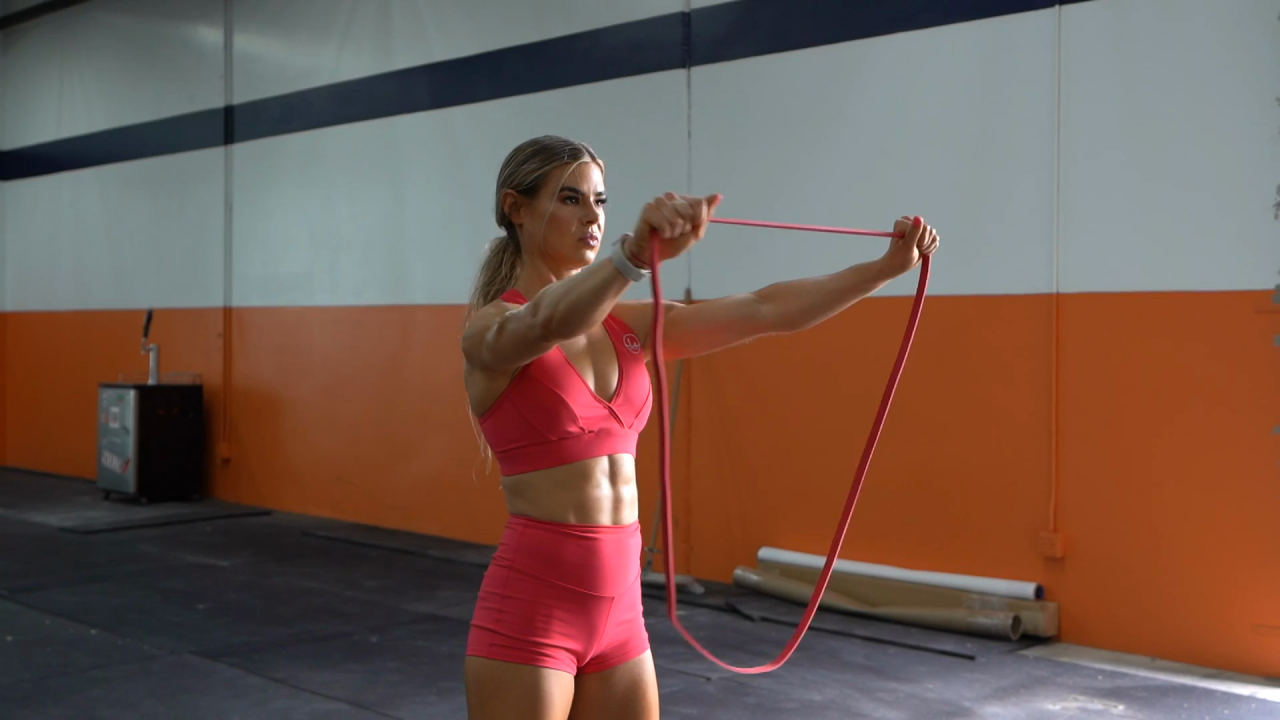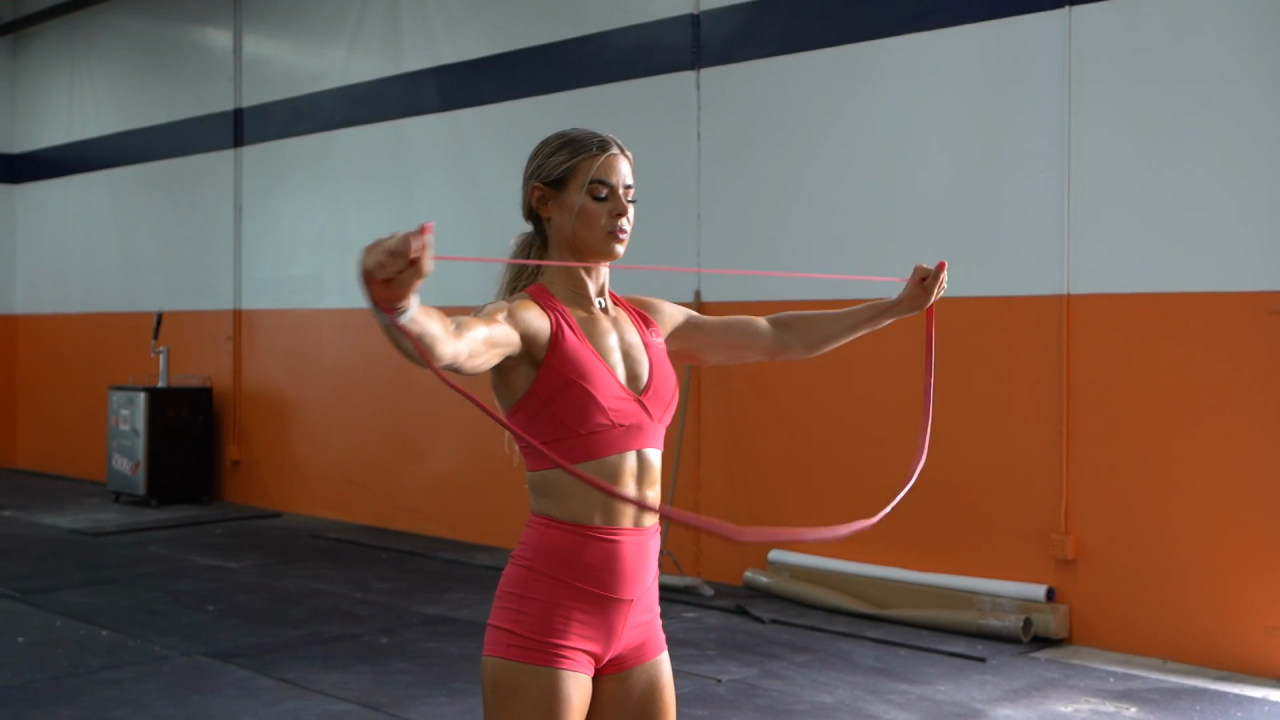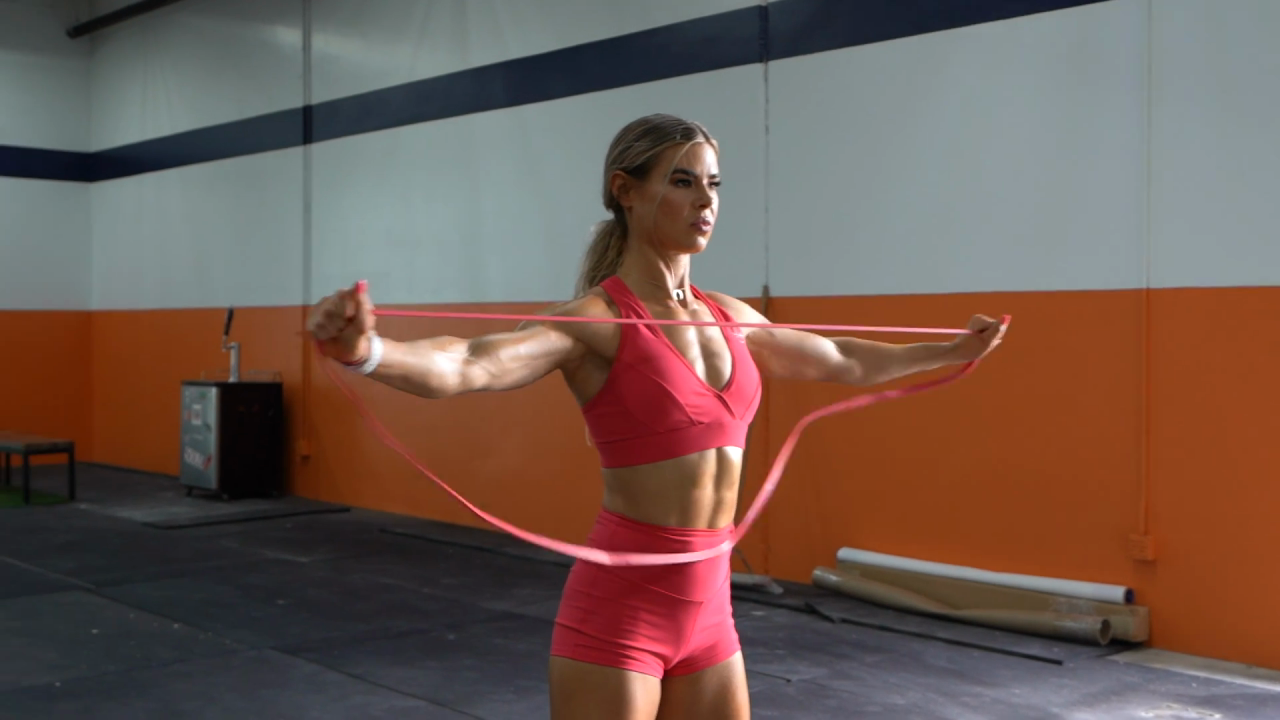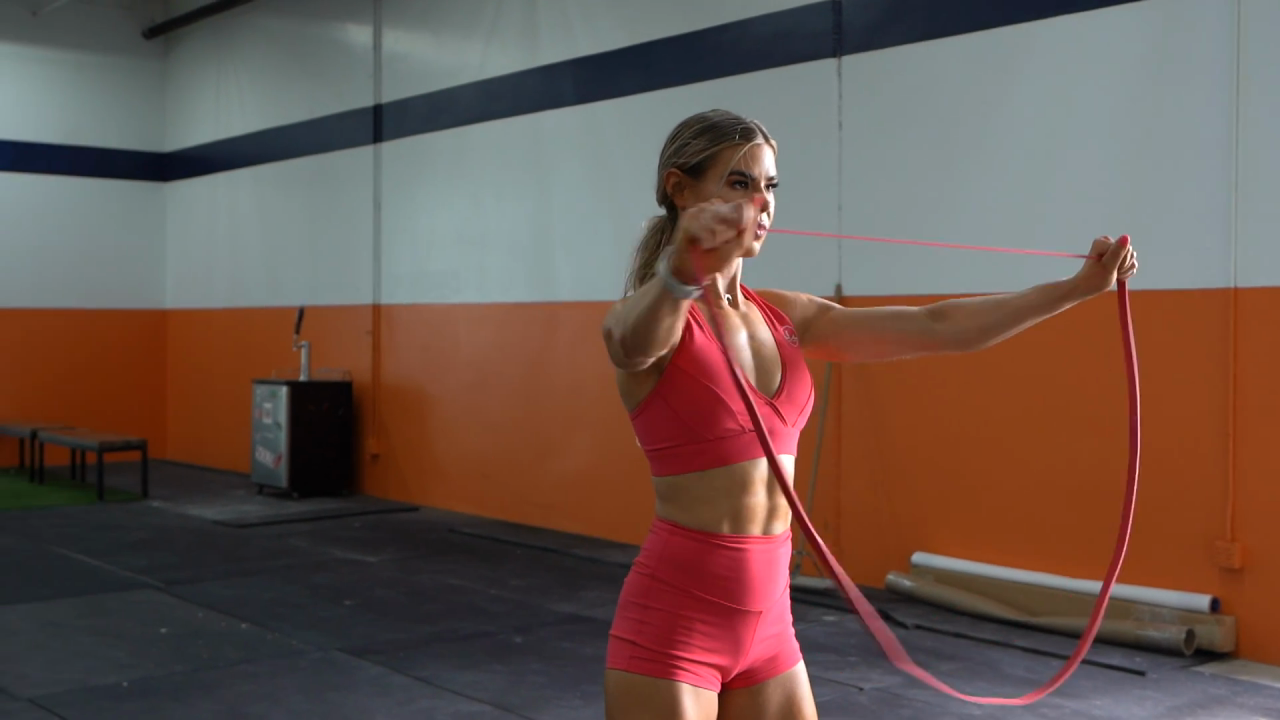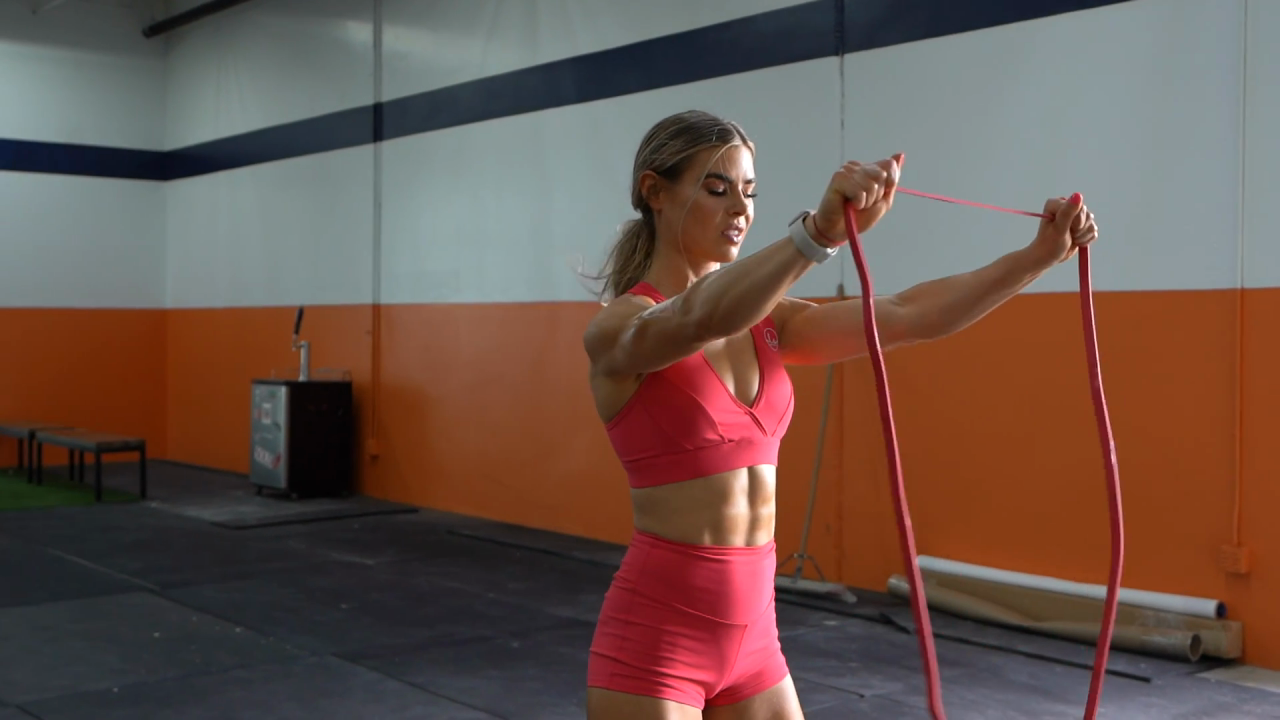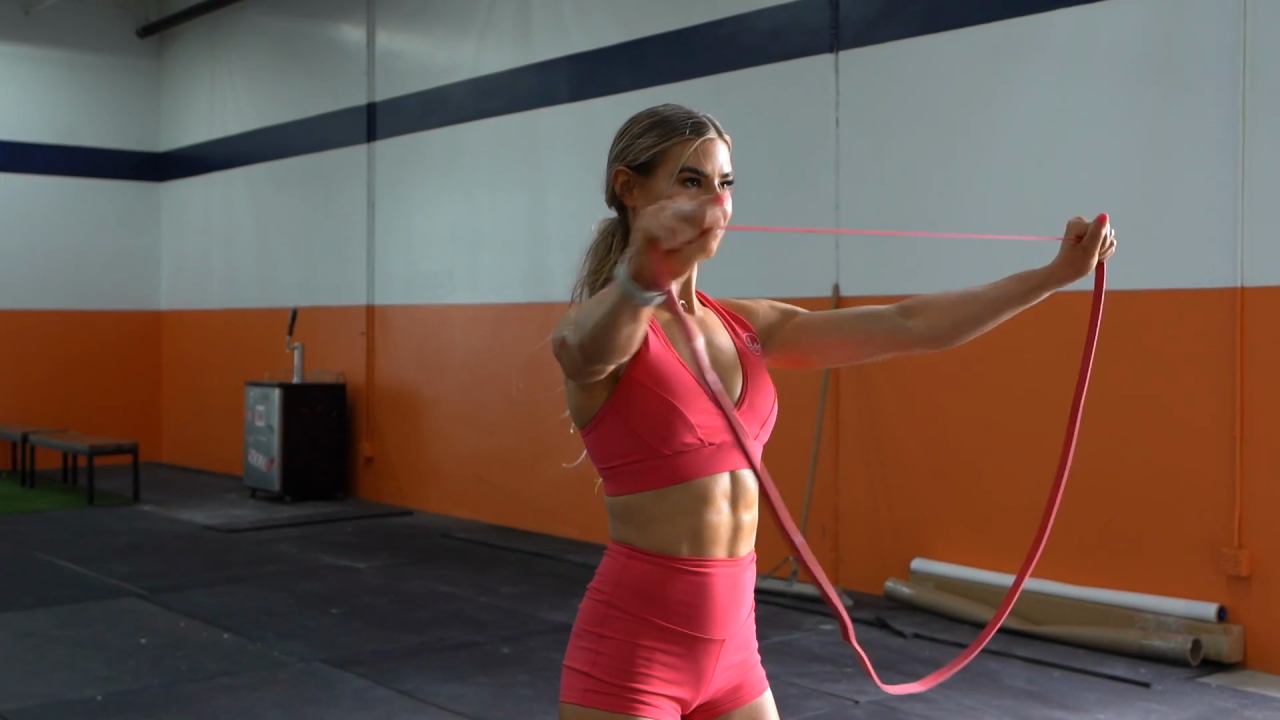
dt=0.5s
person 1, frame 1
left shoulder: (626, 324)
right shoulder: (493, 327)
left elbow: (765, 311)
right elbow: (549, 325)
left wrist: (888, 265)
right wrist: (636, 253)
left hip: (615, 611)
right hip: (528, 614)
person 1, frame 2
left shoulder: (646, 319)
right shoulder: (519, 319)
left elbow: (781, 338)
right elbow: (445, 346)
left wrist: (898, 308)
right wrist: (396, 302)
left hip: (635, 606)
right hip: (544, 614)
person 1, frame 3
left shoulder: (726, 316)
right shoulder: (592, 320)
left elbow: (839, 361)
right elbow: (466, 365)
left wrist: (954, 351)
right wrist: (364, 351)
left hip: (705, 609)
right hip: (615, 612)
person 1, frame 4
left shoulder: (784, 316)
right shoulder: (639, 318)
left elbow: (938, 328)
right elbow: (641, 340)
left wrist: (1080, 285)
right wrist: (682, 268)
left hip: (765, 623)
right hip: (670, 627)
person 1, frame 5
left shoulder: (767, 323)
right shoulder: (617, 327)
left elbow: (909, 315)
right elbow: (708, 318)
left wrist: (1039, 254)
right wrist: (821, 231)
left hip: (750, 637)
right hip: (652, 641)
person 1, frame 6
left shoulder: (742, 326)
right shoulder: (602, 328)
left elbow: (906, 327)
right elbow: (593, 352)
left wrist: (1054, 276)
right wrist: (641, 276)
left hip: (728, 652)
right hip: (626, 656)
